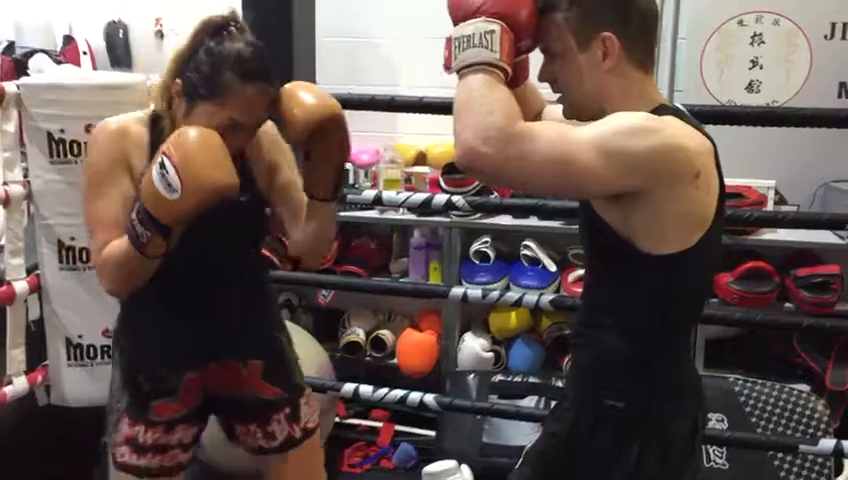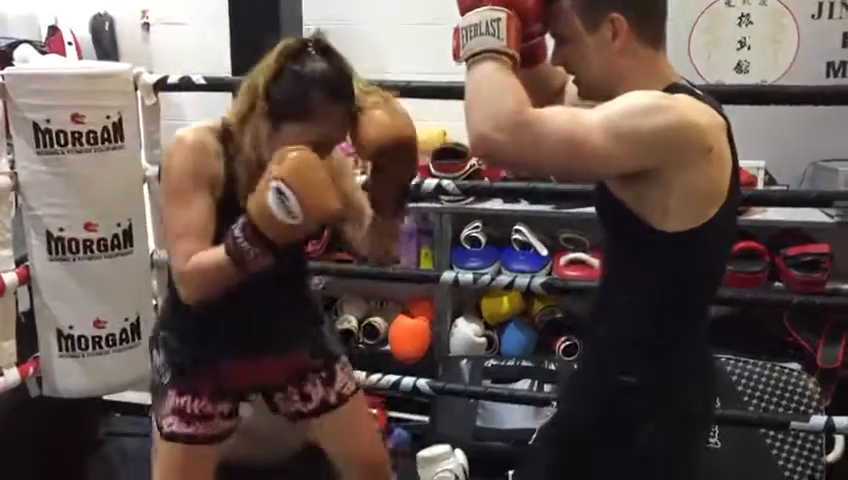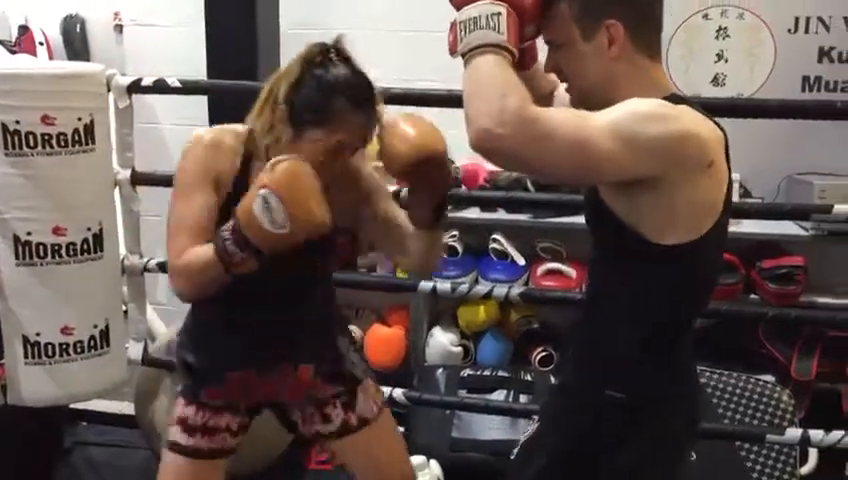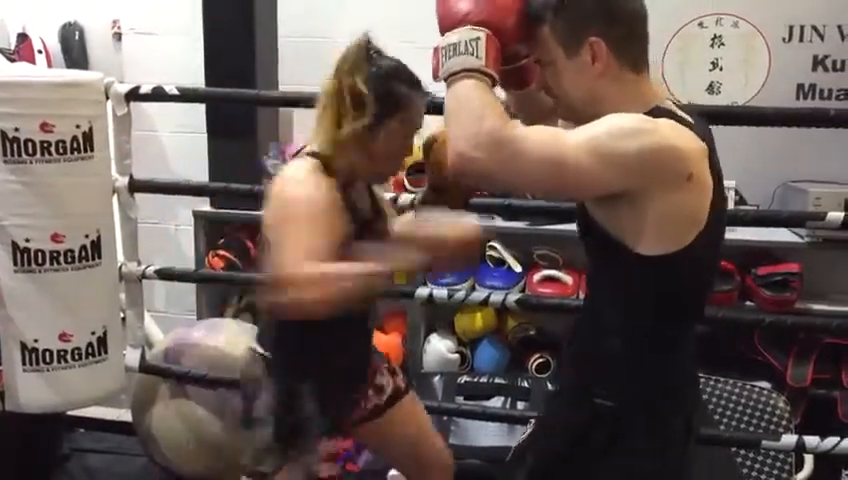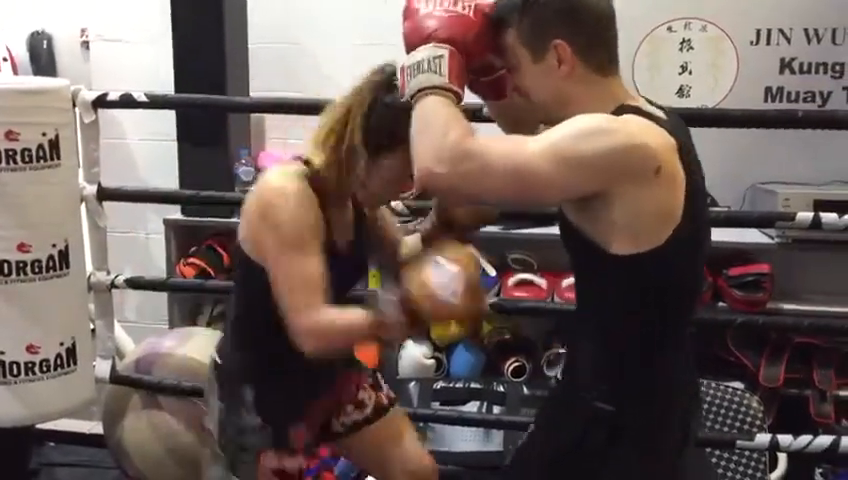
dt=1s
person 1, frame 1
left shoulder: (658, 145)
right shoulder: (645, 131)
left elbow: (483, 147)
right elbow: (530, 124)
left wrist: (480, 46)
right wrist: (508, 59)
left hip: (628, 421)
right hip: (638, 400)
person 1, frame 2
left shoulder: (670, 122)
right shoulder: (666, 109)
left elbow: (497, 136)
right elbow: (548, 103)
right wrist: (523, 40)
left hip: (643, 394)
right hip: (647, 377)
person 1, frame 3
left shoulder: (672, 134)
right shoulder: (654, 121)
left elbow: (499, 131)
right elbow: (539, 107)
right wrist: (516, 41)
left hip: (628, 410)
right hip: (612, 390)
person 1, frame 4
left shoulder: (652, 147)
right shoulder: (667, 130)
left elbow: (477, 151)
right elbow: (547, 145)
left wrist: (468, 41)
right wrist: (513, 57)
left hip: (626, 416)
right hip: (634, 397)
person 1, frame 5
left shoulder: (622, 144)
right shoulder: (646, 129)
left elbow: (440, 169)
right elbow: (535, 145)
left wrist: (435, 61)
right wrist: (486, 71)
left hip: (620, 420)
right hip: (645, 397)
person 2, frame 1
left shoulder: (264, 144)
right shoulder: (118, 141)
left elbow: (312, 249)
right elbow: (113, 276)
left wrist: (324, 165)
right wrist: (160, 216)
left hip: (254, 349)
right hip: (158, 361)
person 2, frame 2
left shoulder: (319, 161)
right shoulder: (195, 151)
left elbow: (375, 247)
right elbow: (192, 283)
left wrist: (390, 183)
right wrist: (262, 233)
left hip: (294, 336)
right hip: (201, 350)
person 2, frame 3
left shoulder: (350, 171)
right shoulder: (213, 151)
left elbow: (420, 259)
right elbow: (186, 280)
left wrist: (428, 197)
right wrist: (247, 237)
left hip: (316, 352)
right hip: (221, 357)
person 2, frame 4
left shoulder: (357, 175)
right shoulder: (304, 185)
left elbow: (389, 235)
right elbow: (291, 290)
right wrist: (404, 257)
left hip: (350, 353)
right hip: (302, 374)
person 2, frame 5
left shoulder: (358, 191)
right shoulder: (286, 197)
left elbow: (408, 257)
right elbow: (312, 332)
right wrist: (407, 314)
left hip: (330, 375)
right hip: (260, 389)
